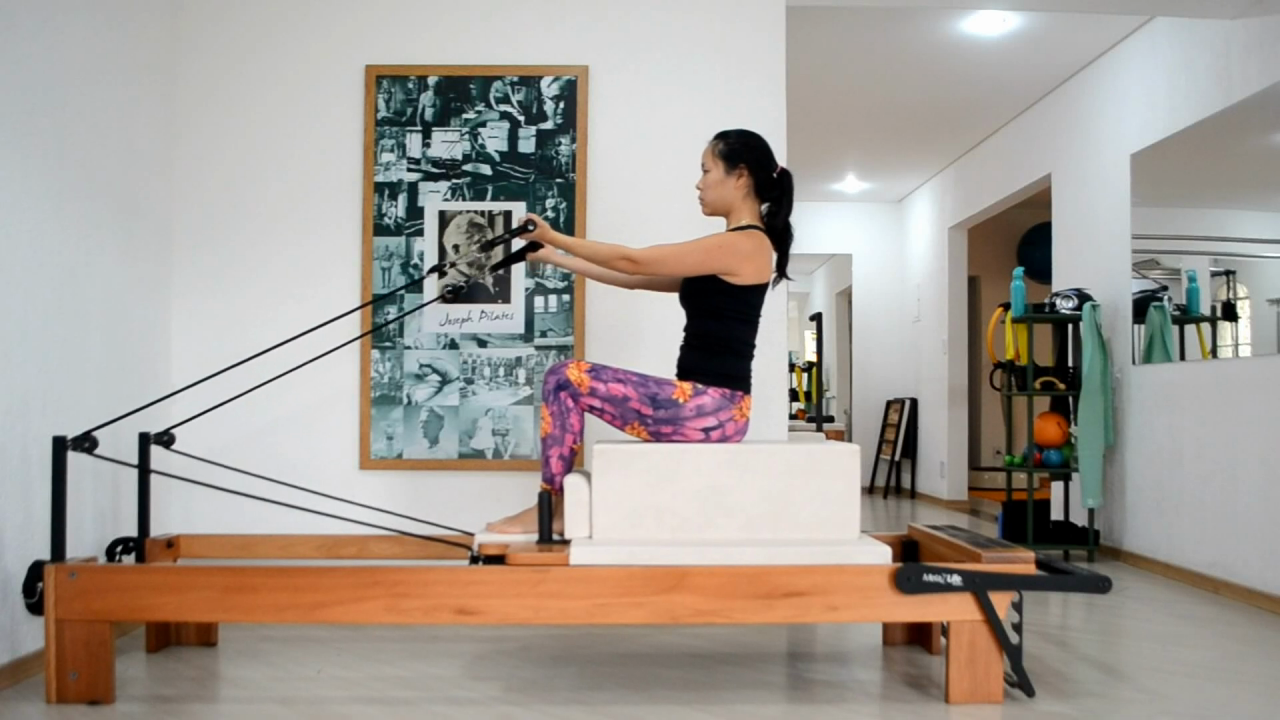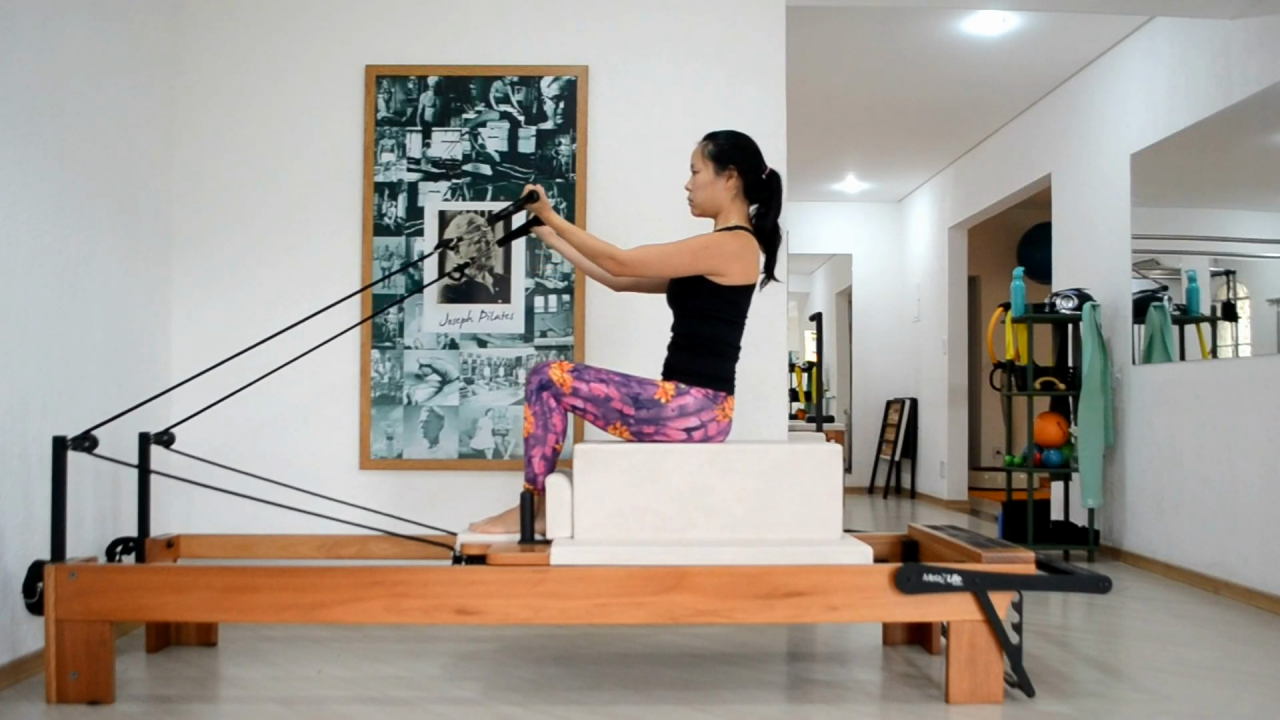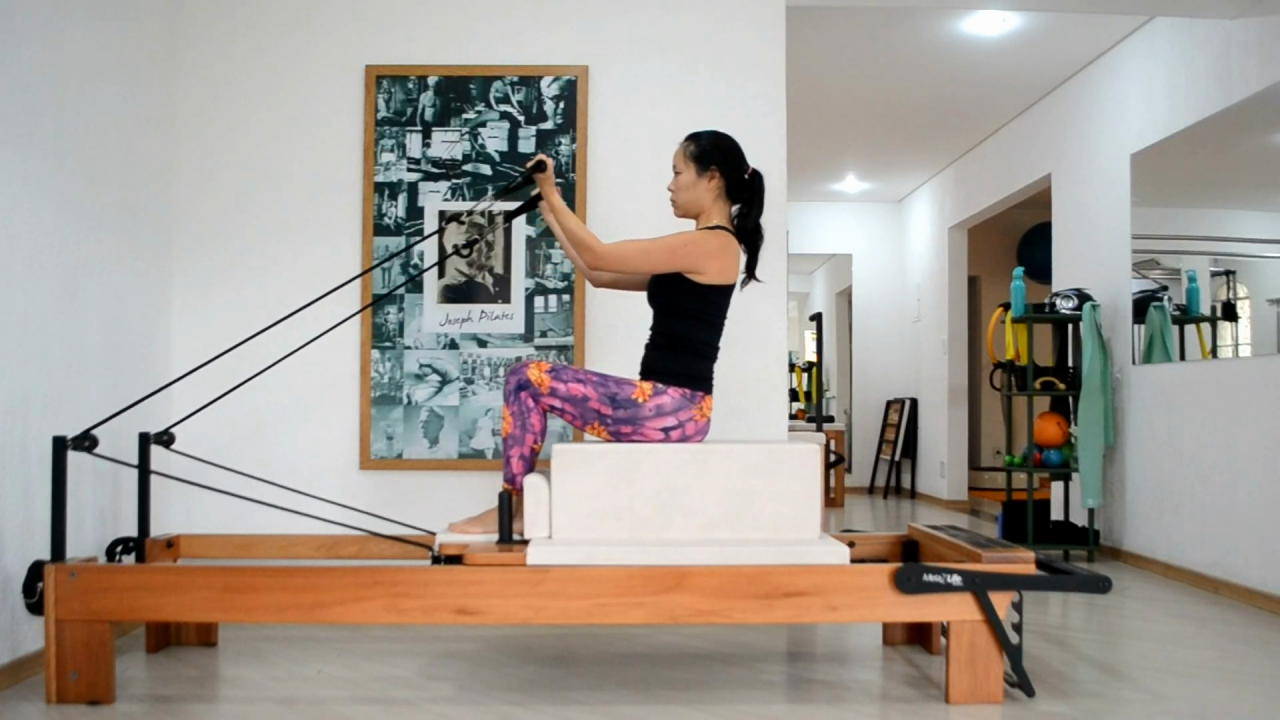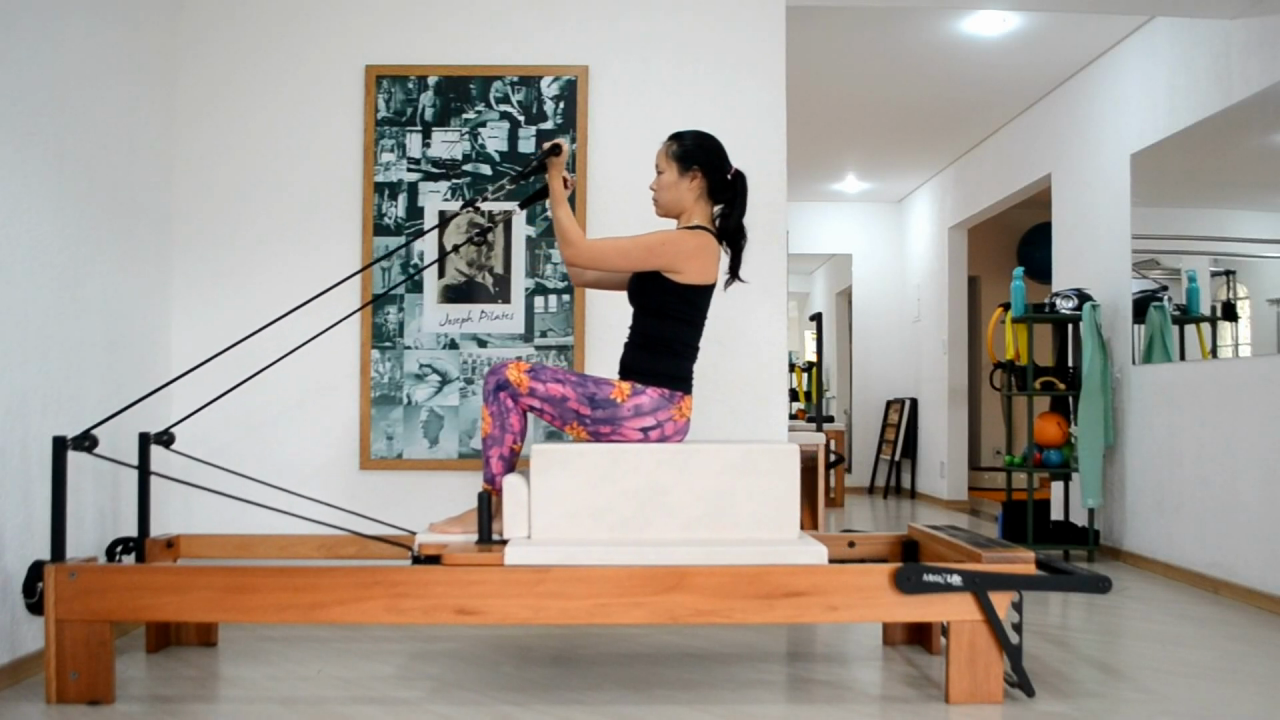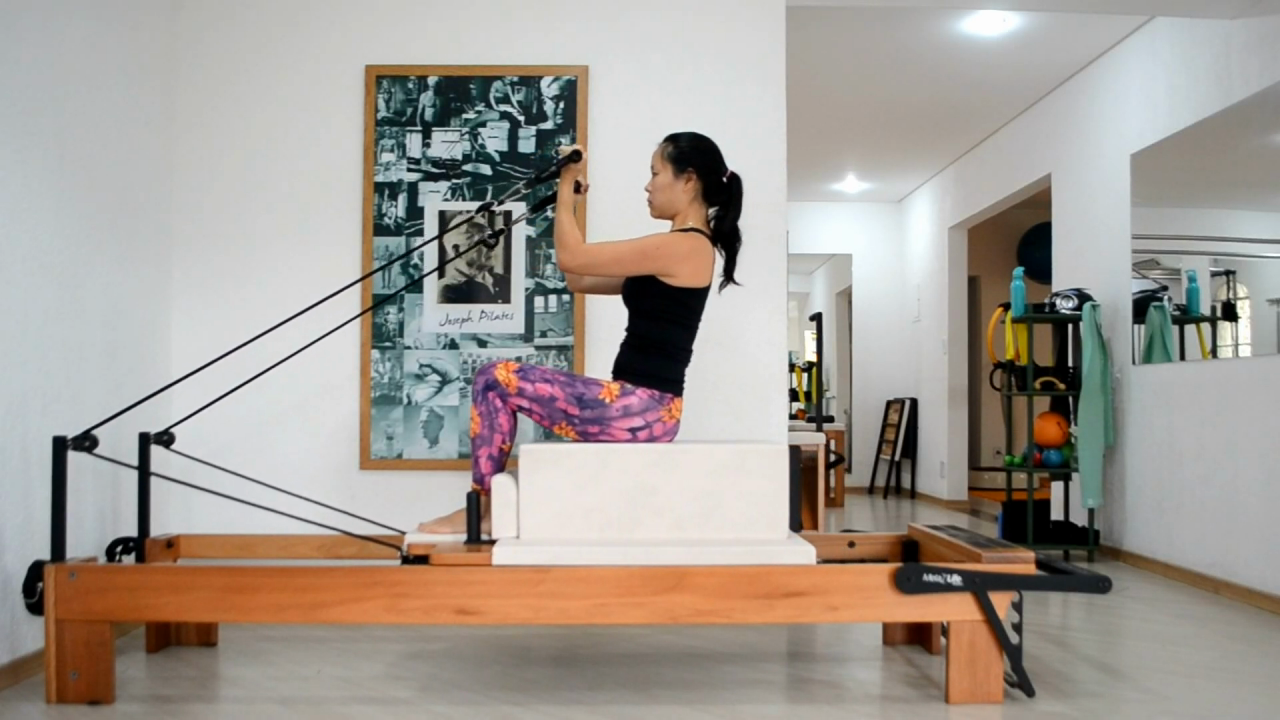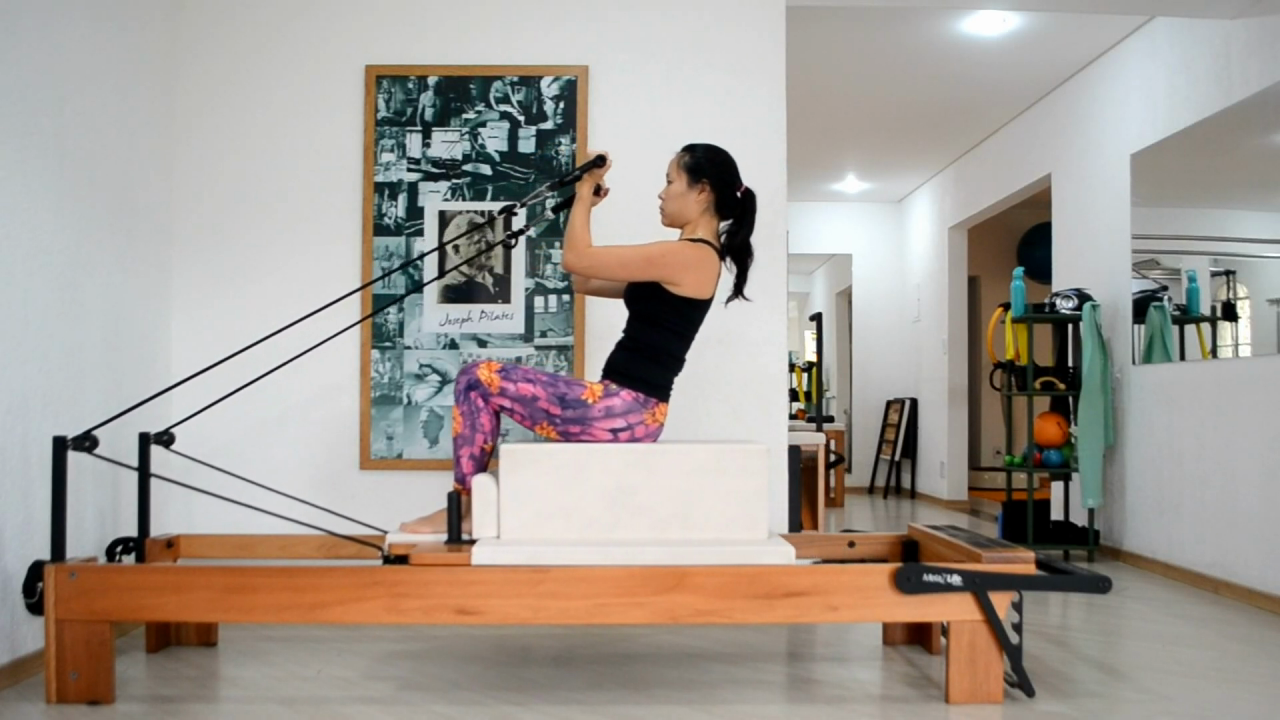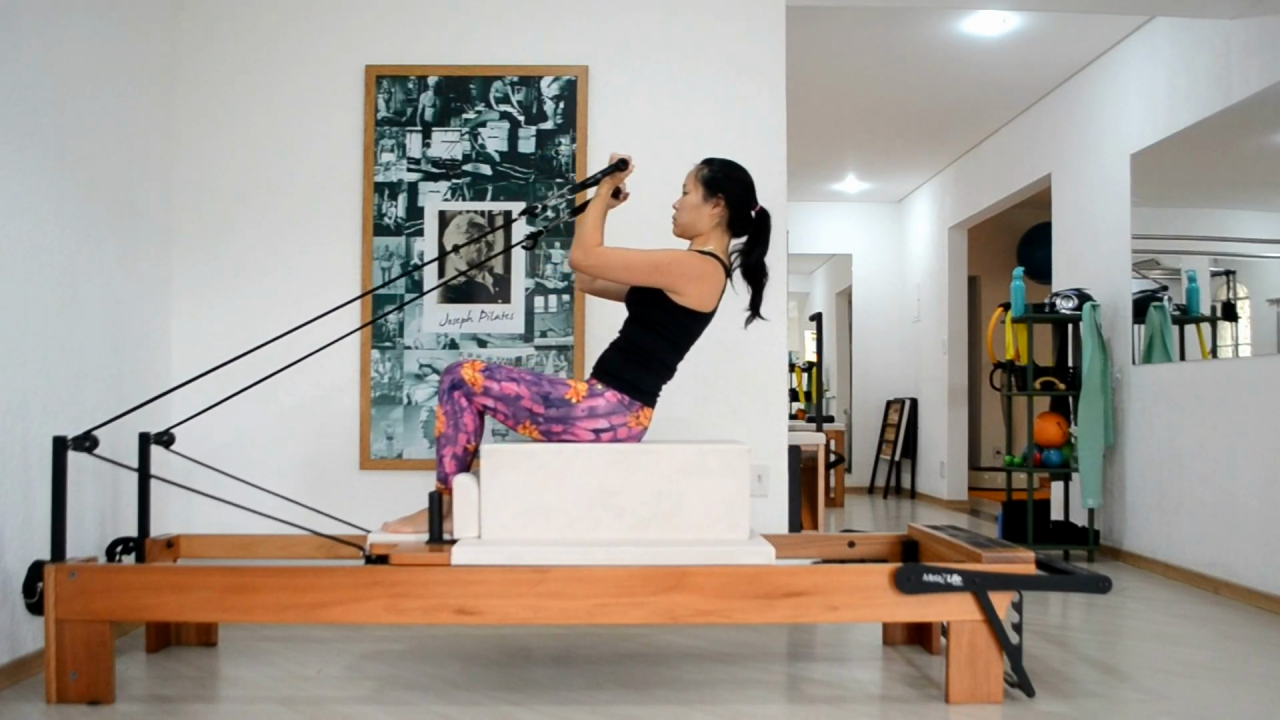
dt=0.7s
person 1, frame 1
left shoulder: (744, 245)
right shoulder: (724, 253)
left elbow: (633, 261)
right elbow: (633, 278)
left wrist: (555, 237)
right wrist: (554, 257)
left hip: (713, 408)
right hip: (704, 405)
left knee: (566, 378)
right knee: (570, 381)
left ankle: (552, 509)
right ankle: (557, 507)
person 1, frame 2
left shoulder: (732, 245)
right shoulder: (715, 252)
left elbow: (621, 263)
right elbow: (620, 280)
left wrist: (553, 218)
right wrist: (551, 239)
left hip: (695, 407)
right hip: (688, 405)
left knee: (549, 379)
right knee: (554, 382)
left ankle: (534, 508)
right ankle: (540, 506)
person 1, frame 3
left shoulder: (711, 244)
right shoulder: (696, 252)
left elbow: (598, 256)
right elbow: (598, 274)
left wrist: (552, 194)
right wrist: (550, 213)
left hip: (673, 409)
right hip: (669, 406)
left knee: (527, 378)
right knee: (533, 381)
left ankle: (513, 509)
right ankle: (519, 507)
person 1, frame 4
left shoulder: (689, 244)
right shoulder: (680, 249)
left elbow: (577, 252)
right elbow: (583, 273)
left wrist: (555, 182)
right wrist: (558, 198)
left hip: (650, 408)
right hip: (650, 406)
left knee: (506, 379)
right knee: (514, 382)
left ankle: (494, 508)
right ankle: (501, 505)
person 1, frame 5
left shoulder: (682, 246)
right shoulder: (682, 249)
left elbow: (571, 259)
right elbow: (580, 279)
left wrist: (566, 184)
right wrist: (566, 199)
left hip: (640, 410)
right hip: (641, 407)
left knee: (495, 379)
right knee: (504, 382)
left ankle: (482, 509)
right ankle: (490, 507)
person 1, frame 6
left shoulder: (688, 256)
right shoulder: (689, 258)
left elbow: (576, 259)
right elbow: (586, 281)
left wrist: (585, 189)
right wrist: (585, 203)
left hip: (624, 410)
right hip: (627, 408)
left knee: (477, 379)
right knee: (486, 383)
left ankle: (464, 508)
right ankle: (470, 505)
person 1, frame 7
left shoulder: (696, 268)
right shoulder: (691, 272)
left elbow: (583, 258)
right elbow: (590, 280)
left wrist: (605, 189)
right wrist: (602, 206)
left hip: (609, 412)
right hip: (613, 409)
left knee: (463, 379)
right knee: (473, 381)
left ankle: (446, 508)
right ankle: (455, 505)
